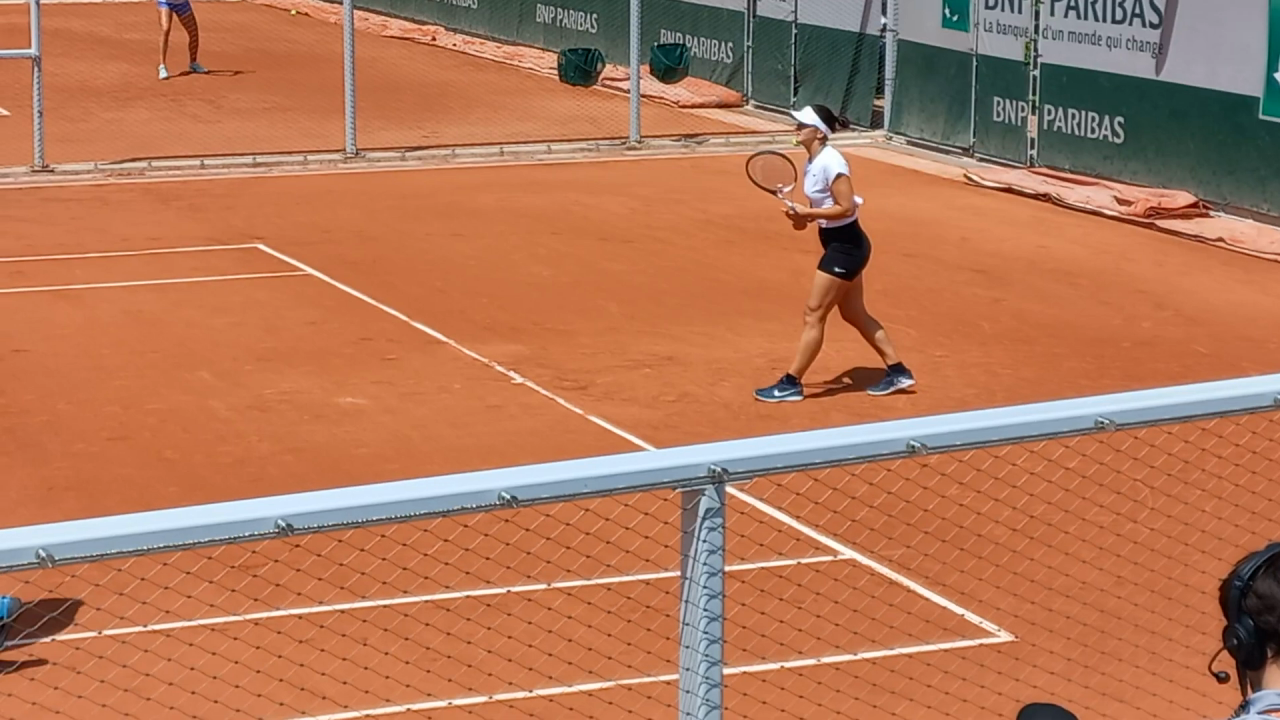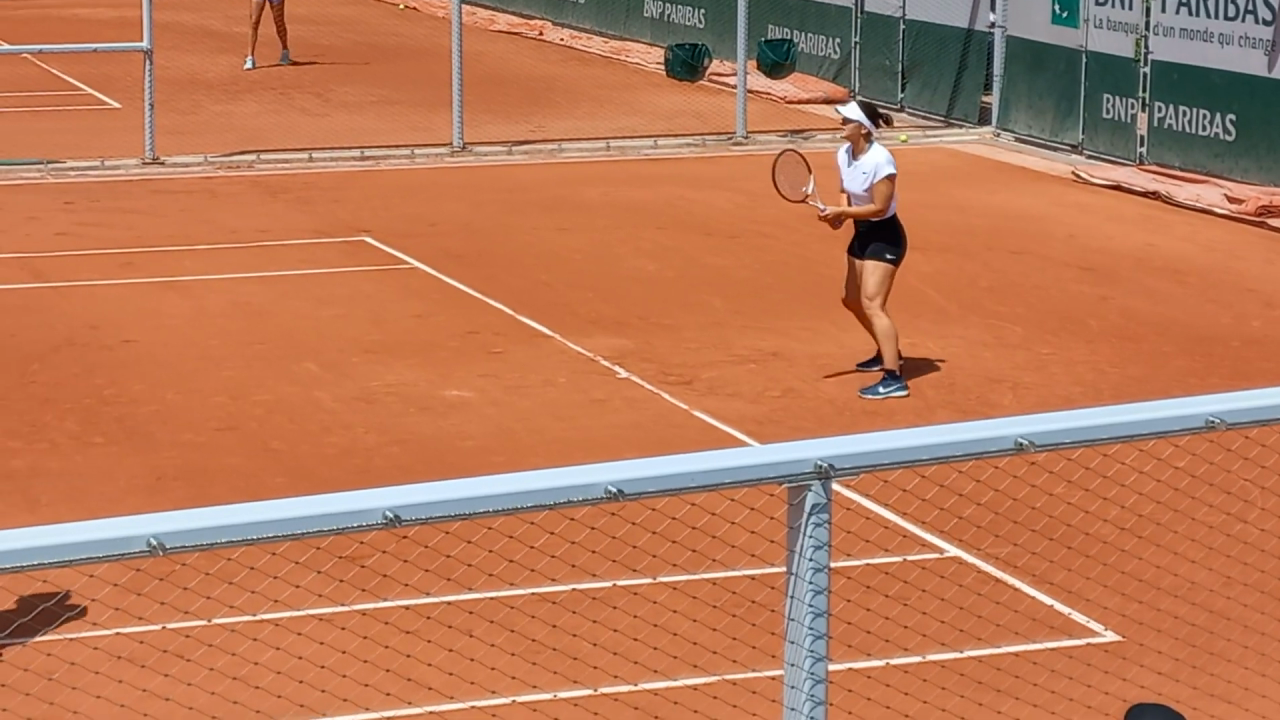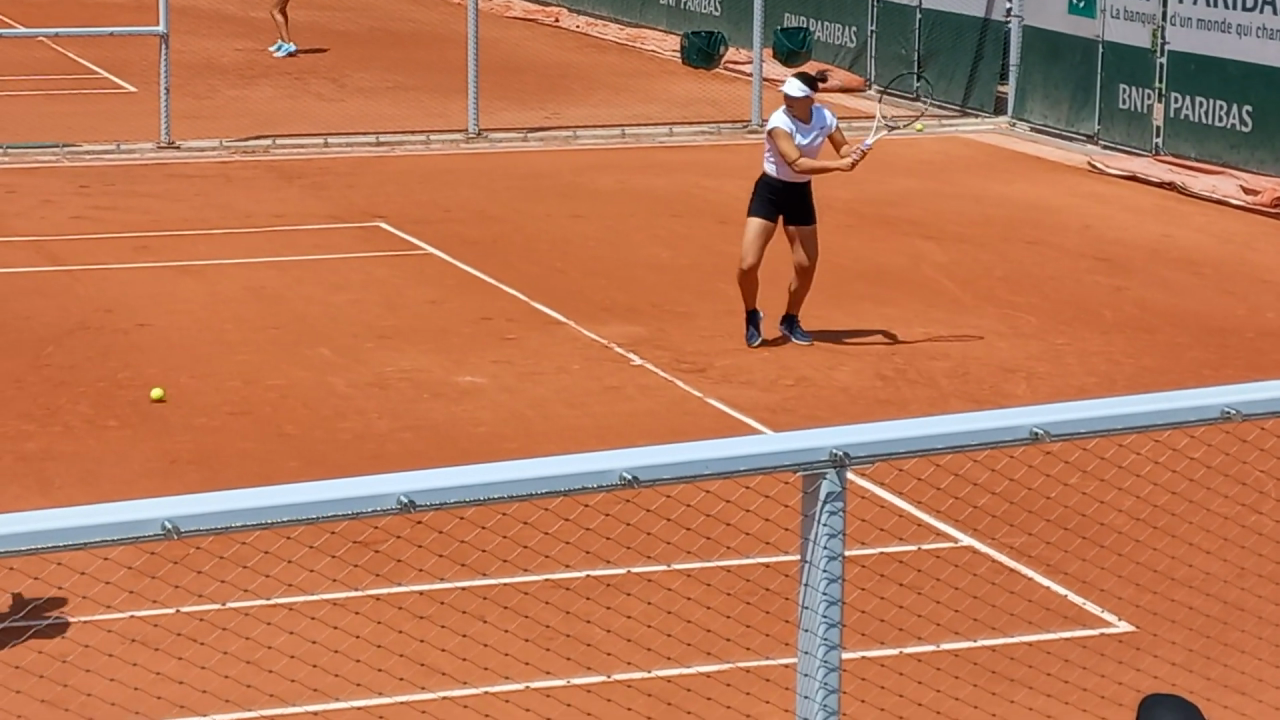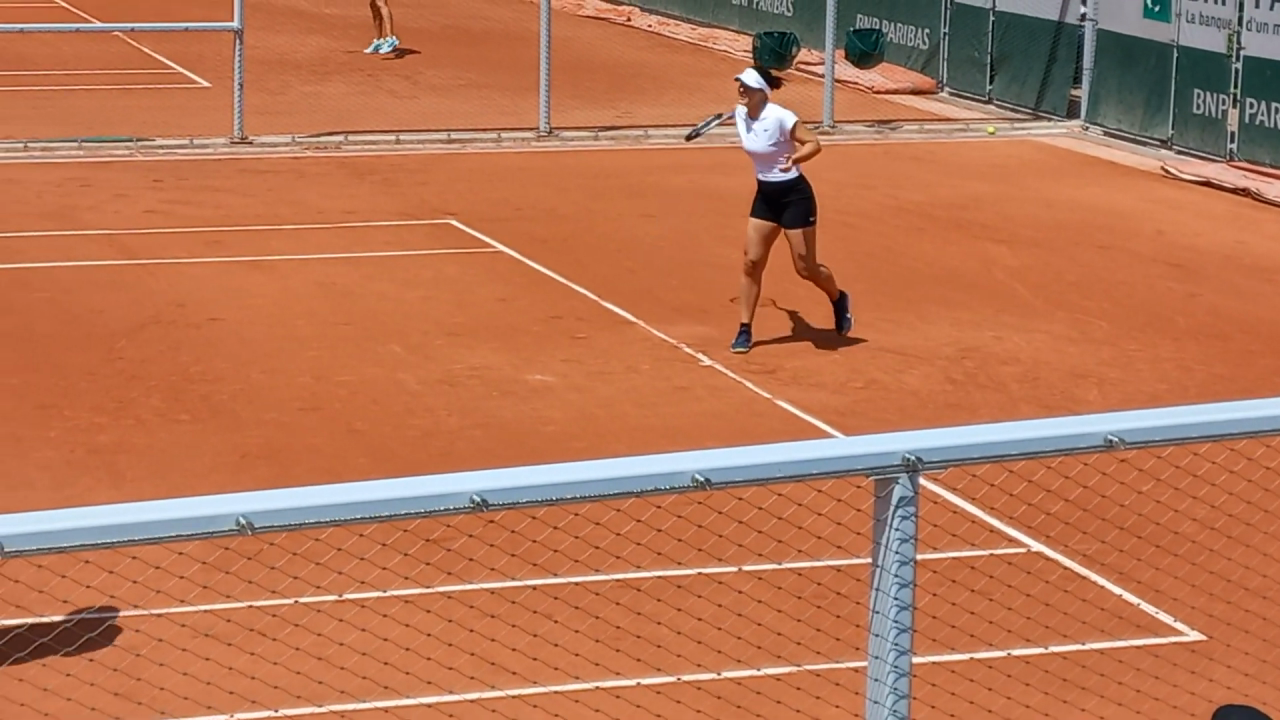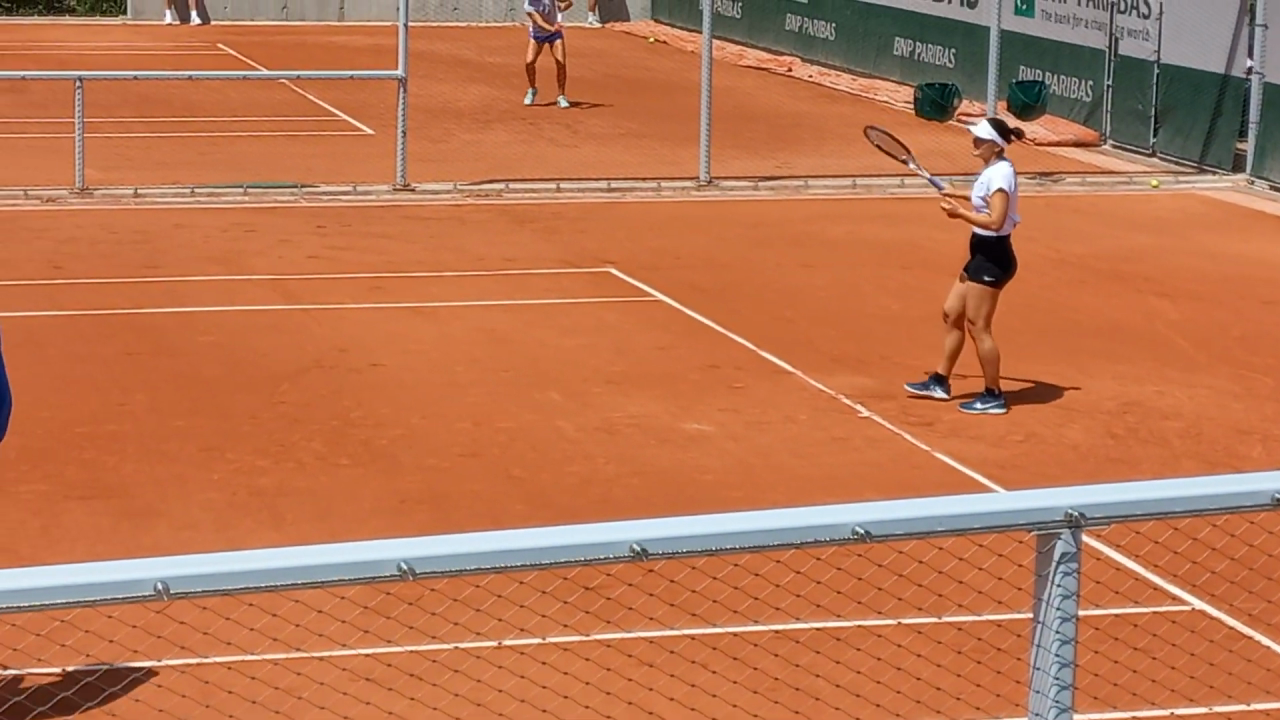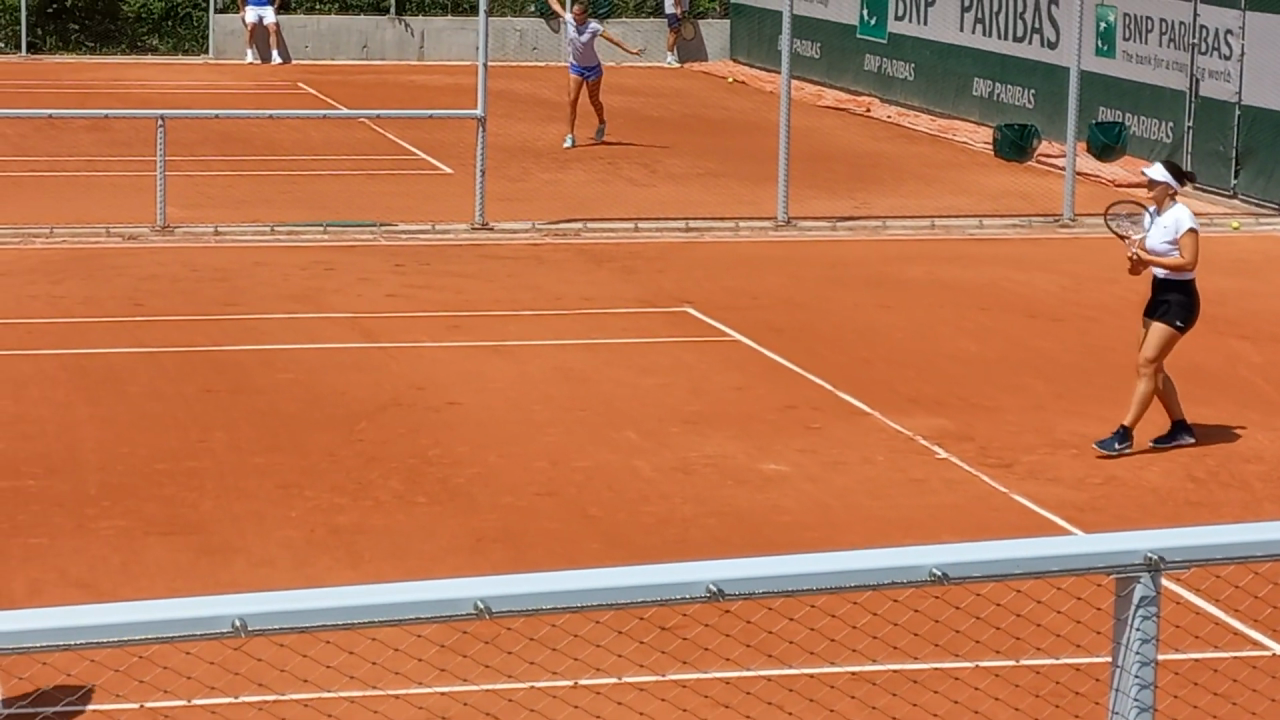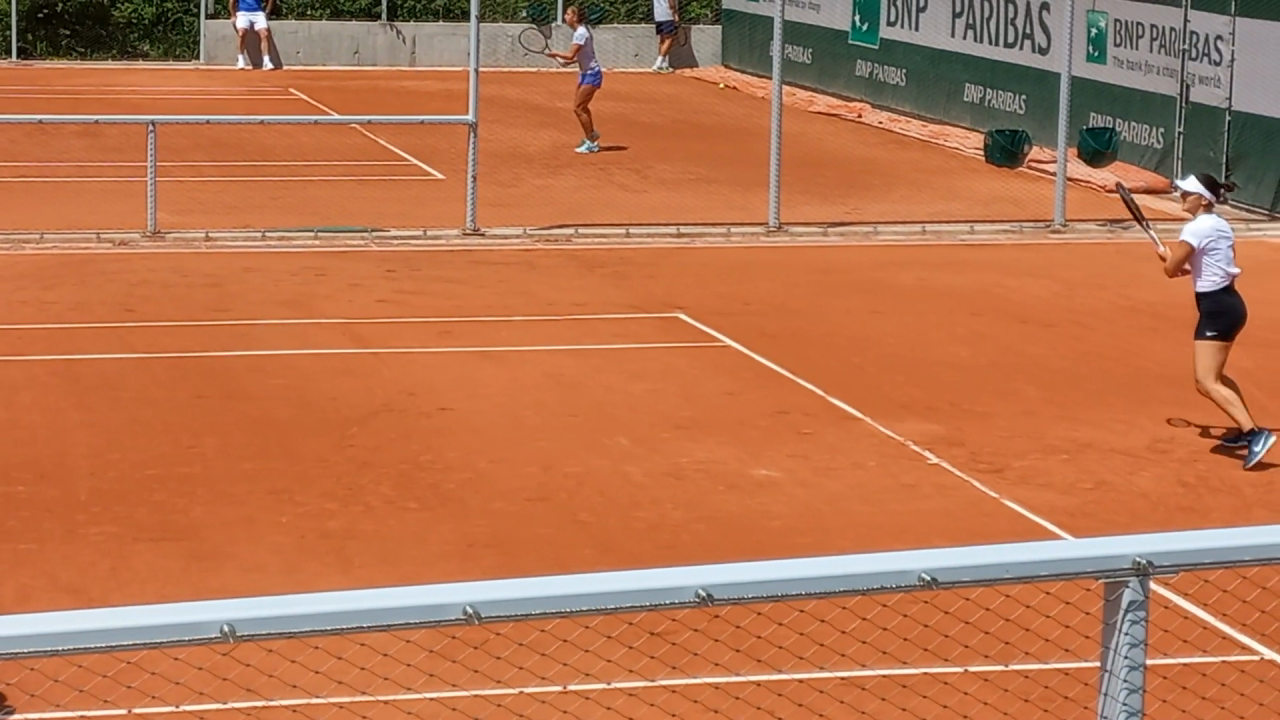
dt=0.7s
person 1, frame 1
left shoulder: (830, 163)
right shoulder: (812, 161)
left elbow: (845, 208)
left wrist: (808, 213)
right wrist: (802, 215)
left hip: (846, 245)
right hip: (843, 244)
left knee: (813, 314)
right knee: (854, 313)
left ankle: (792, 383)
right ankle: (898, 372)
person 1, frame 2
left shoulder: (880, 160)
right shoulder: (844, 154)
left elbow: (879, 208)
left wrist: (841, 212)
right wrist: (839, 214)
left hip: (885, 236)
right hip: (863, 233)
left knee: (872, 304)
right knee: (852, 300)
left ankle: (894, 379)
right ankle: (889, 354)
person 1, frame 3
left shoulder: (824, 117)
right shoulder: (779, 122)
left elbow: (843, 148)
right elbow: (796, 163)
left wrist: (854, 154)
right wrist: (838, 166)
left hip: (800, 194)
right hip: (770, 192)
left knee: (805, 265)
right knee: (748, 264)
left ankle: (790, 320)
right ankle: (752, 316)
person 1, frame 4
left shoulder: (780, 117)
right shoulder: (740, 114)
left elbow: (813, 145)
left wrist: (794, 158)
left hip: (794, 196)
right hip: (765, 195)
left knee: (805, 268)
right knee: (751, 263)
left ankle: (838, 300)
right ankle: (746, 329)
person 1, frame 5
left shoulder: (999, 175)
right shoulder: (997, 169)
left elbow: (996, 221)
left wrist: (960, 211)
right wrist: (959, 200)
left hip: (993, 258)
right hip: (983, 256)
left knee: (978, 328)
right knee: (951, 315)
left ankle: (994, 396)
right ankle: (940, 381)
person 1, frame 6
left shoulder: (1182, 217)
right shoulder: (1152, 214)
left elbow: (1189, 262)
right elbow: (1145, 254)
left wrist: (1150, 259)
right wrist: (1137, 260)
left hip: (1179, 299)
right hip: (1159, 294)
left knee: (1146, 365)
right knee: (1153, 367)
left ankle: (1124, 435)
right ankle: (1180, 428)
person 1, frame 7
left shoulder: (1195, 228)
right shoulder: (1221, 224)
left elbow: (1170, 270)
left wrist: (1165, 256)
right wrist: (1188, 267)
left hip: (1217, 309)
right hip: (1230, 304)
left knee: (1206, 381)
right knee: (1211, 374)
left ankle: (1257, 435)
right ankle: (1246, 434)
